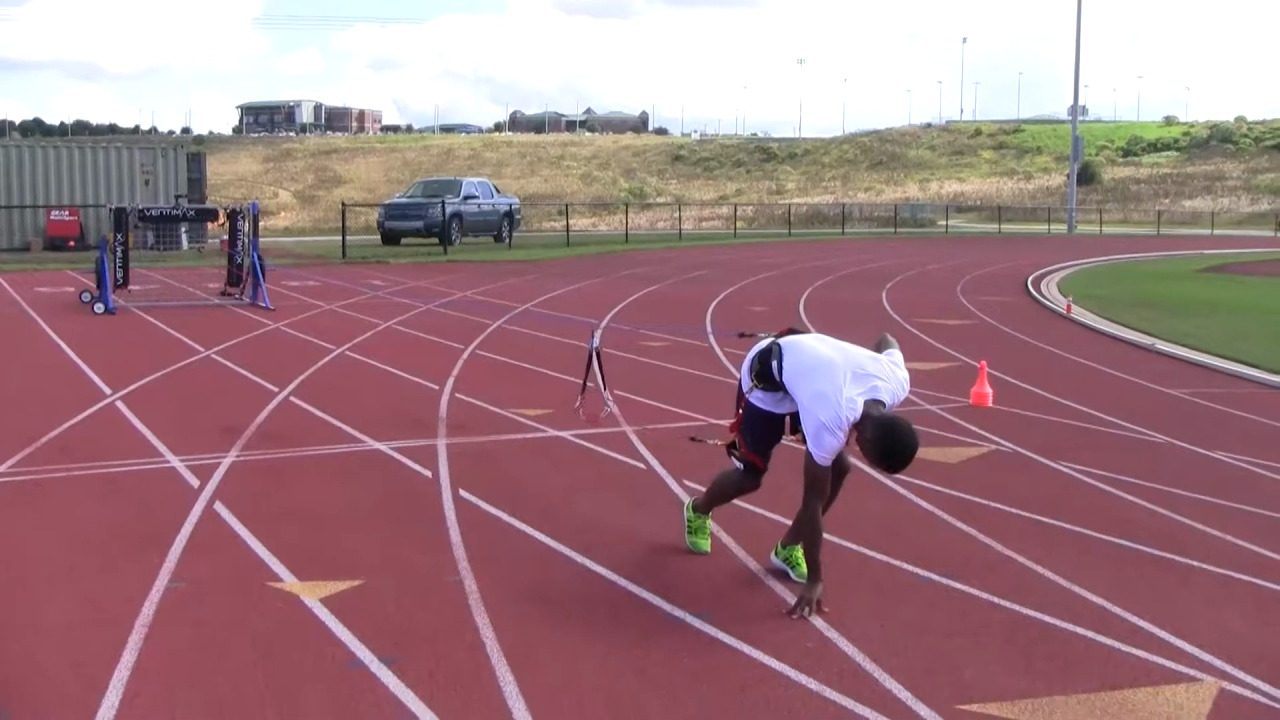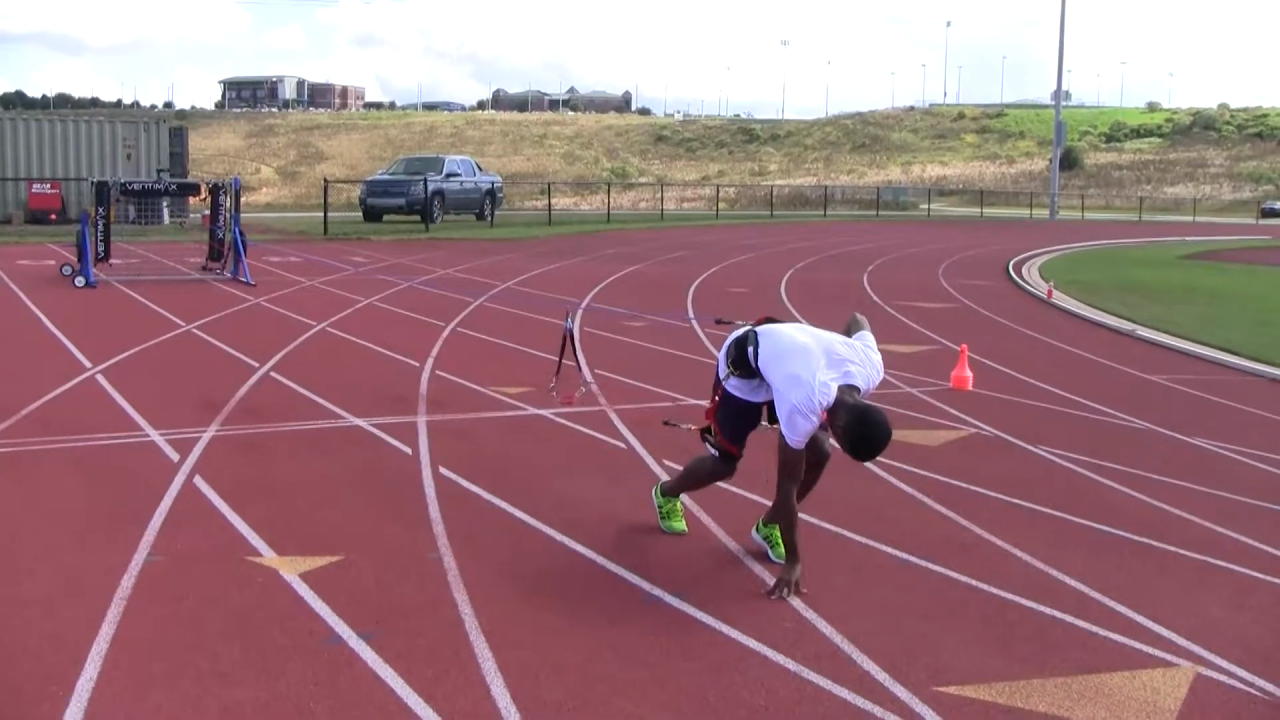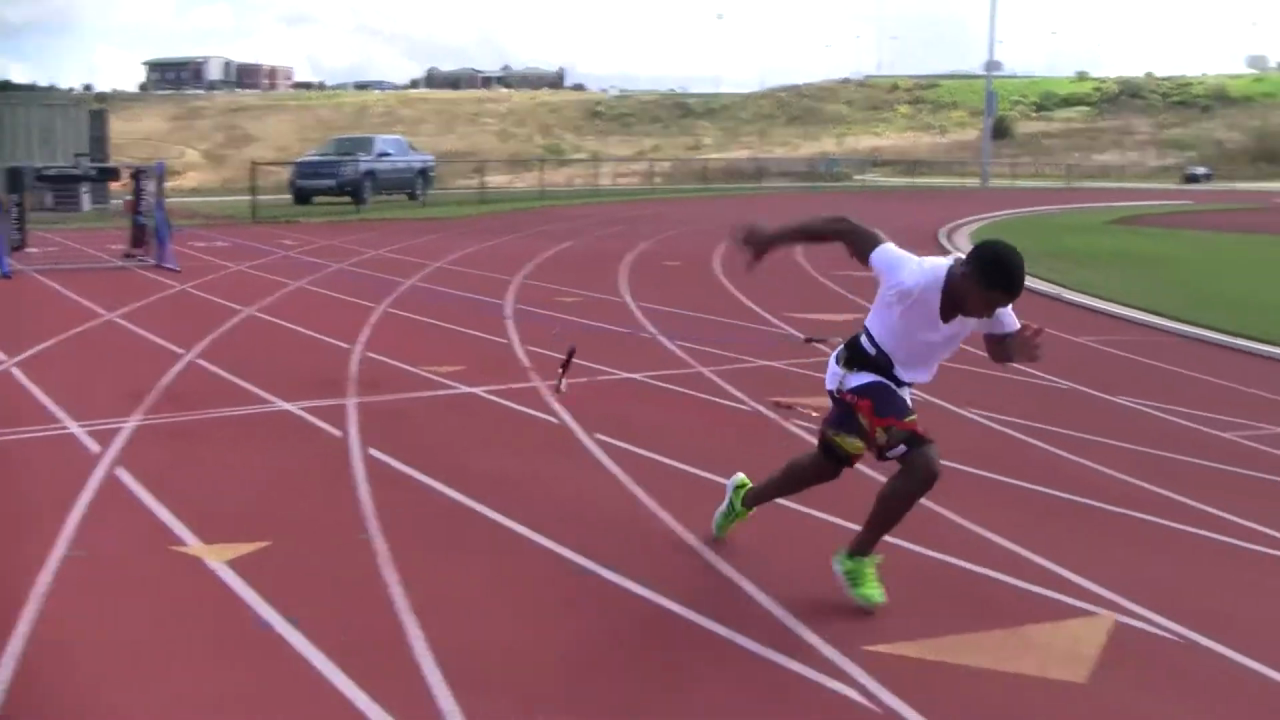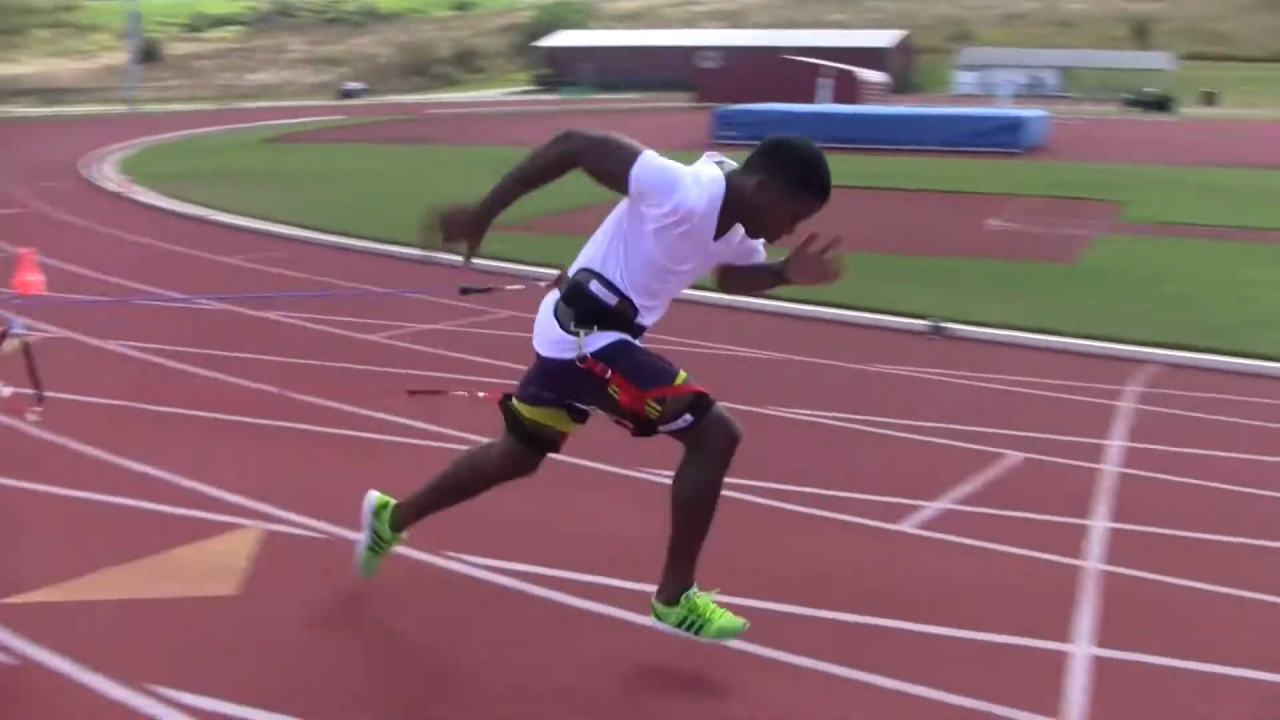
dt=0.5s
person 1, frame 1
left shoulder: (898, 382)
right shoulder: (830, 424)
left elbow: (886, 341)
right elbow: (813, 502)
right wrist: (814, 579)
left hip: (809, 361)
right hip: (767, 374)
left knee: (839, 466)
right knee: (750, 475)
left ankle: (789, 548)
right ankle: (698, 511)
person 1, frame 2
left shoulder: (870, 368)
right shoulder: (804, 409)
left elbow: (858, 320)
right elbow: (786, 484)
right wrist: (792, 561)
left hip: (783, 355)
right hip: (744, 362)
left knee: (818, 455)
right knee: (725, 461)
left ankle: (769, 527)
right ankle: (666, 495)
person 1, frame 3
left shoulder: (992, 299)
right shoulder: (909, 277)
left elbow: (1002, 349)
right elbow: (847, 228)
left wrist: (1020, 347)
right wrist: (768, 238)
left hip: (896, 385)
right hip: (860, 375)
left knee: (826, 469)
right knee: (924, 466)
left ankle: (744, 497)
right ankle: (855, 557)
person 1, frame 4
left shoulder: (736, 200)
right shoulder: (689, 192)
left elbow: (736, 277)
right elbow: (573, 144)
left wrist: (789, 271)
right wrist: (483, 212)
left hip: (598, 330)
right hip: (584, 338)
left knee: (520, 457)
right knee: (718, 437)
left ankle: (390, 517)
right ankle: (675, 599)
